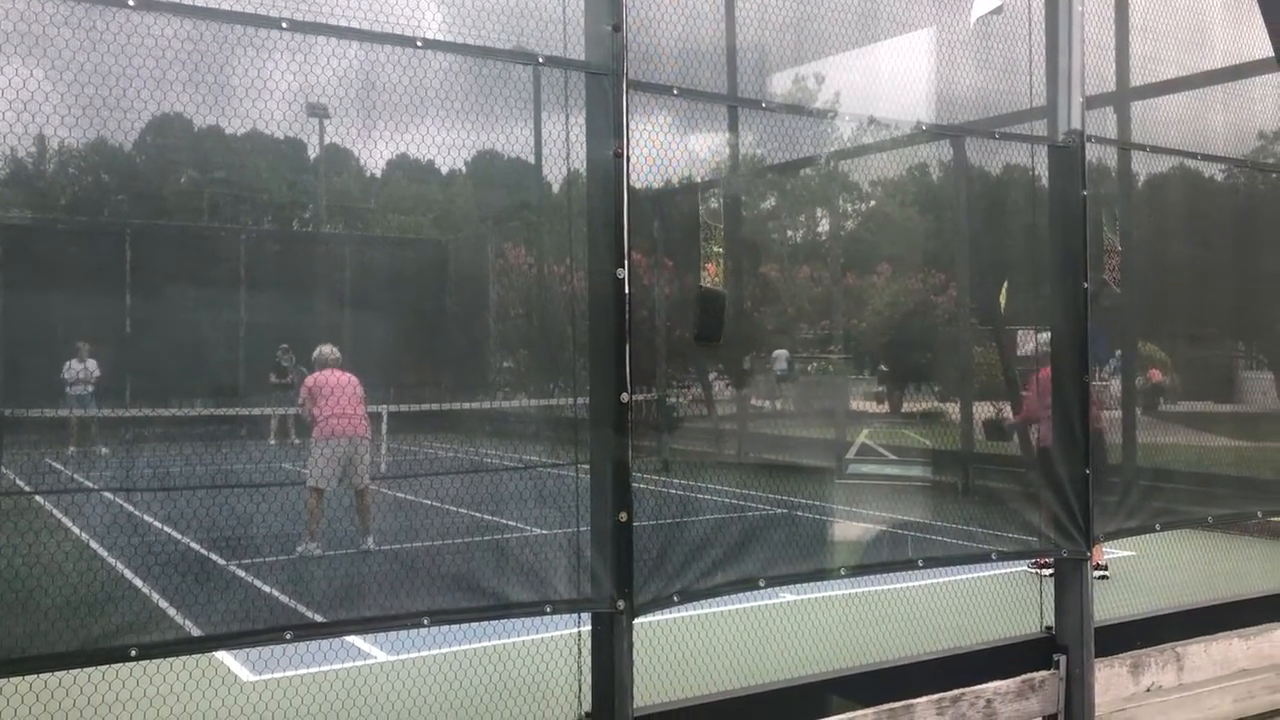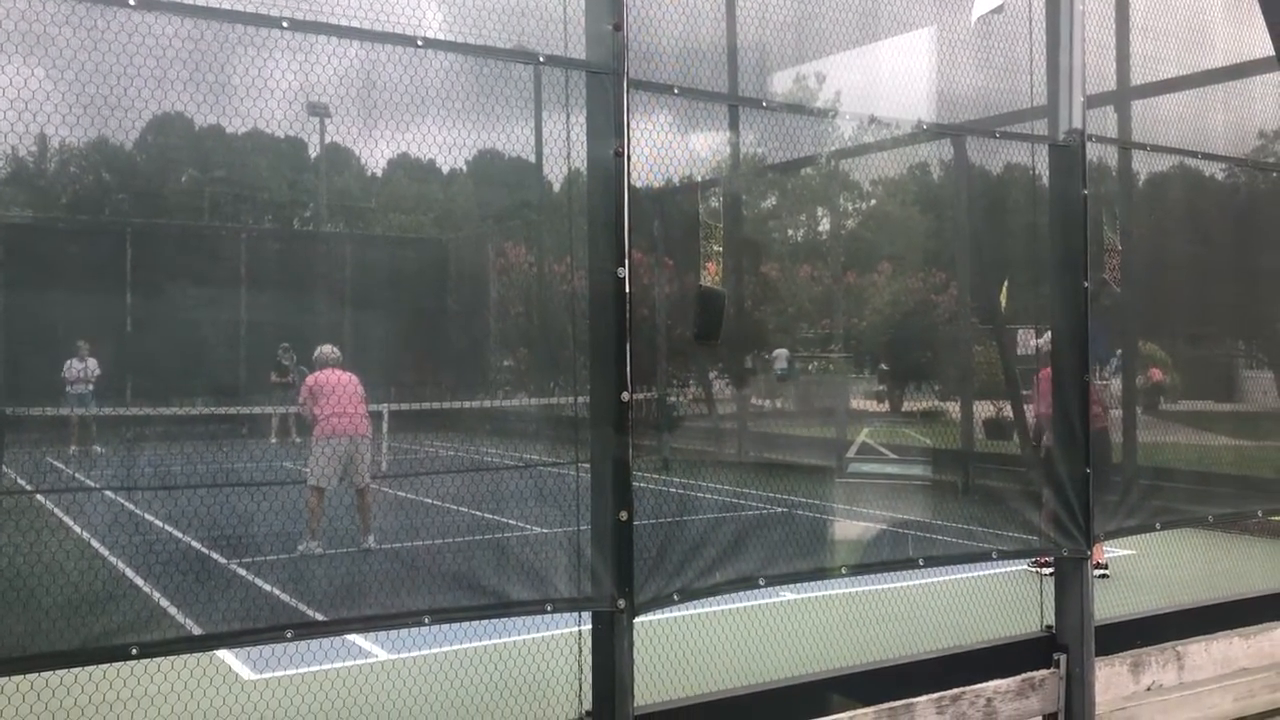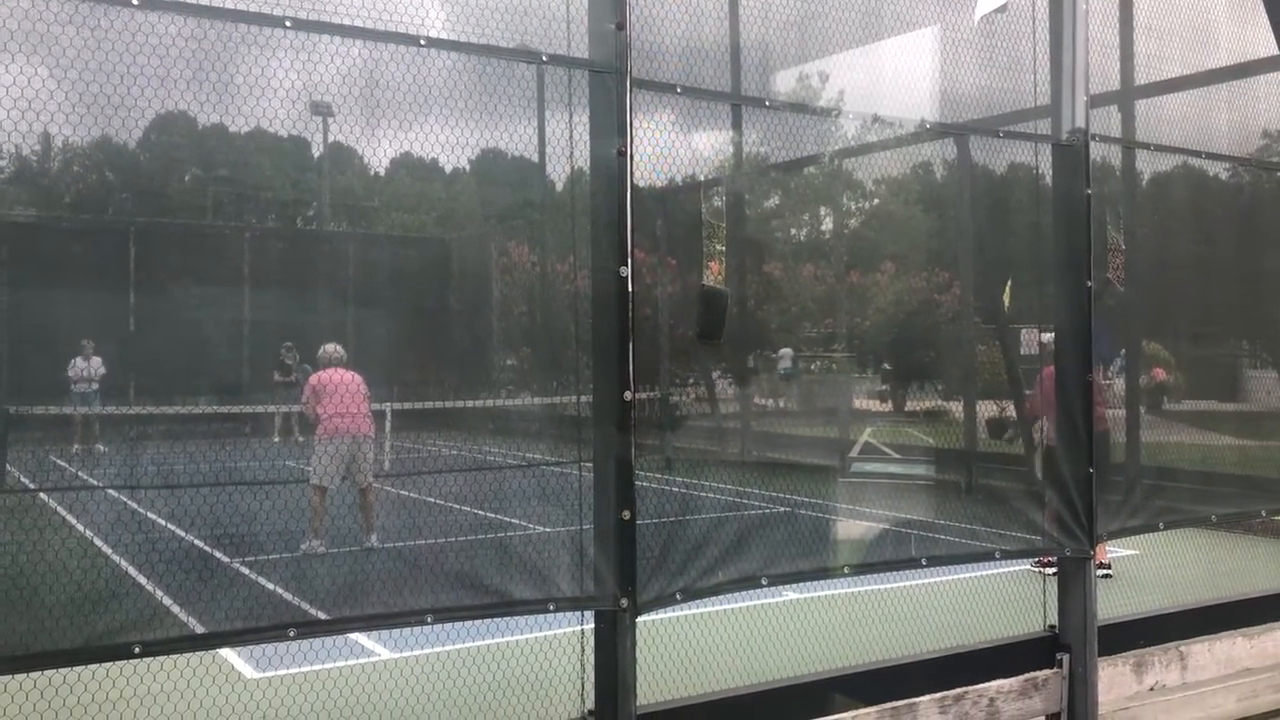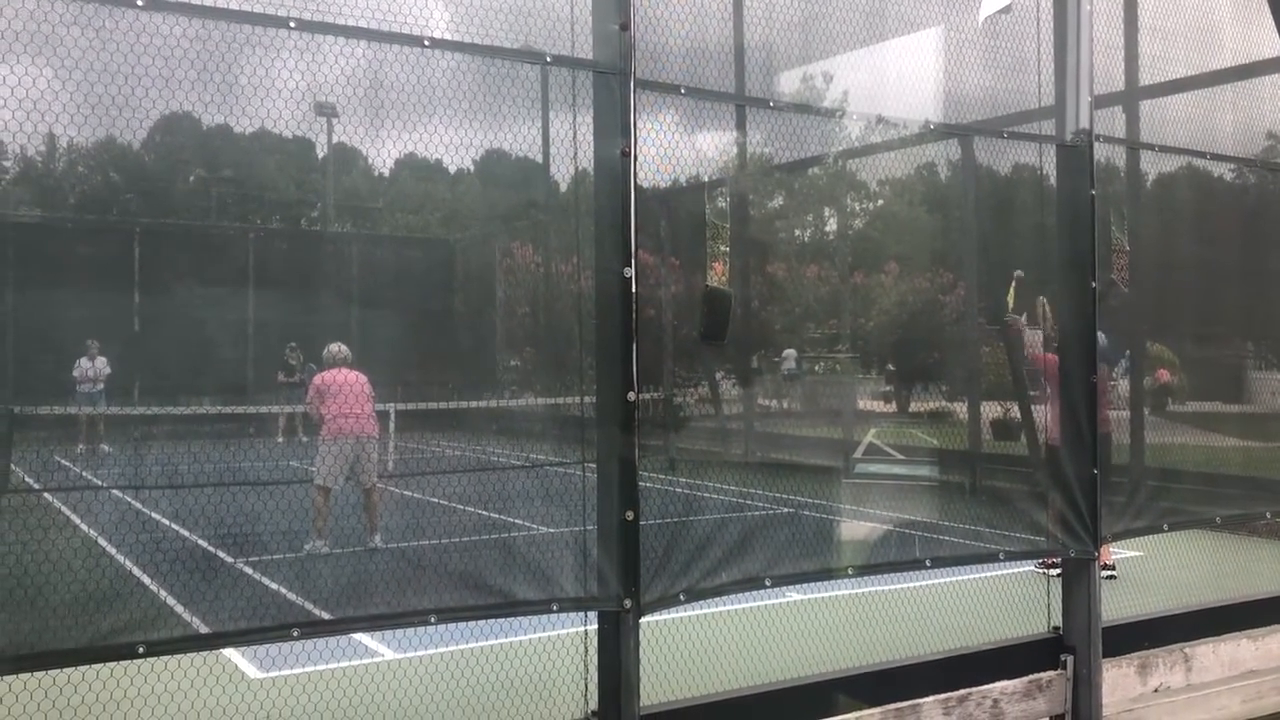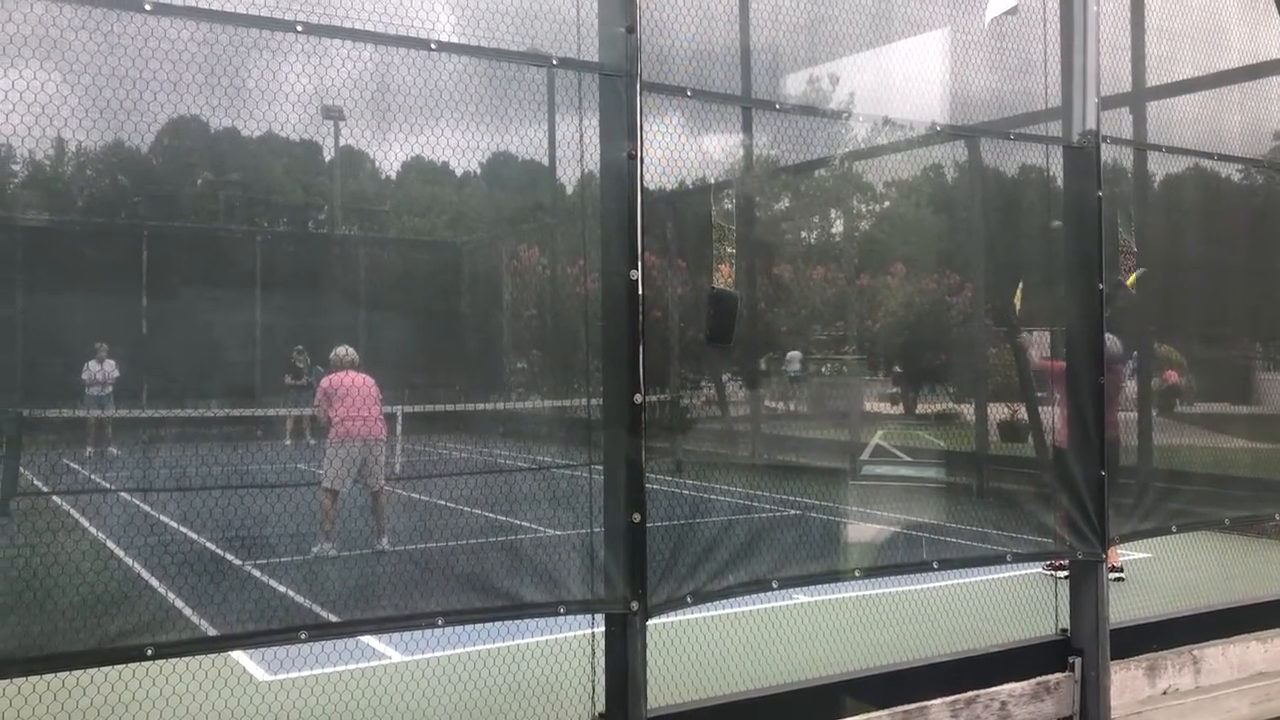
dt=0.3s
person 1, frame 1
left shoulder: (1041, 377)
left elbow: (1031, 416)
right elbow: (1092, 408)
left wrist: (1011, 423)
left hip: (1056, 443)
right hip: (1091, 438)
left ankle: (1047, 559)
right ankle: (1097, 559)
person 1, frame 2
left shoulder: (1045, 377)
left elbow: (1044, 416)
right elbow: (1102, 408)
left wrist: (1035, 441)
right hip: (1096, 438)
left knee: (1052, 499)
left ankle: (1047, 558)
right ankle: (1098, 558)
person 1, frame 3
left shoulder: (1048, 375)
right shoulder: (1090, 372)
left elbow: (1034, 413)
right elbow: (1099, 407)
right hip: (1097, 439)
left ankle: (1050, 558)
right ankle: (1101, 558)
person 1, frame 4
left shoulder: (1061, 368)
right shoulder: (1101, 371)
left elbow: (1033, 354)
left wrist: (1022, 327)
right wrist: (1053, 339)
left hip: (1064, 444)
right hip: (1099, 441)
left ankle: (1054, 559)
right ankle: (1105, 558)
person 1, frame 5
left shoulder: (1069, 373)
right shoulder: (1115, 376)
left elbow: (1037, 363)
left wrist: (1029, 346)
left hip: (1071, 448)
right hip: (1107, 446)
left ankle: (1062, 561)
right ankle: (1113, 561)
person 2, frame 1
left shoulder: (311, 380)
right shoulder: (353, 379)
left elbow: (307, 414)
left hip: (328, 435)
right hip: (359, 433)
left knee: (315, 489)
right knee: (362, 488)
left ankle: (312, 542)
right ankle: (367, 538)
person 2, frame 2
left shoulder: (312, 380)
right shoulder: (353, 378)
left elbow: (307, 413)
left hip: (329, 433)
right hip: (360, 432)
left knee: (316, 488)
right knee: (363, 486)
left ankle: (313, 541)
right ankle: (368, 537)
person 2, frame 3
left shoulder: (315, 379)
right shoulder: (358, 378)
left elbow: (310, 412)
left hip: (332, 433)
right hip: (363, 431)
left knee: (319, 487)
right knee: (365, 486)
left ankle: (315, 540)
right ankle: (371, 536)
person 2, frame 4
left shoulder: (320, 379)
right shoulder: (362, 378)
left elbow: (314, 413)
left hip: (337, 433)
right hip: (367, 432)
left knee: (322, 487)
right knee: (369, 486)
left ankle: (319, 540)
right ankle: (374, 536)
person 2, frame 5
left shoulder: (327, 382)
right shoulder: (370, 381)
left elbow: (322, 416)
left hip: (344, 437)
right hip: (375, 435)
left knee: (330, 490)
right knee: (377, 489)
left ankle: (327, 543)
right ankle: (382, 539)
